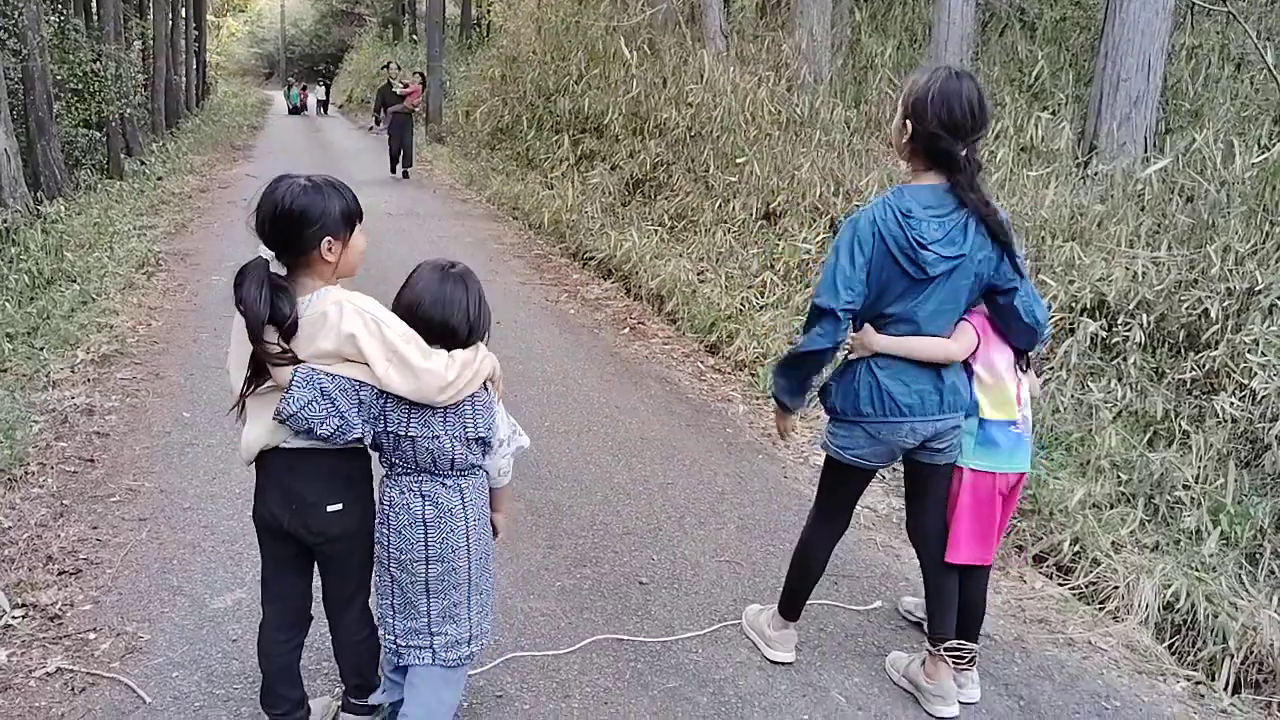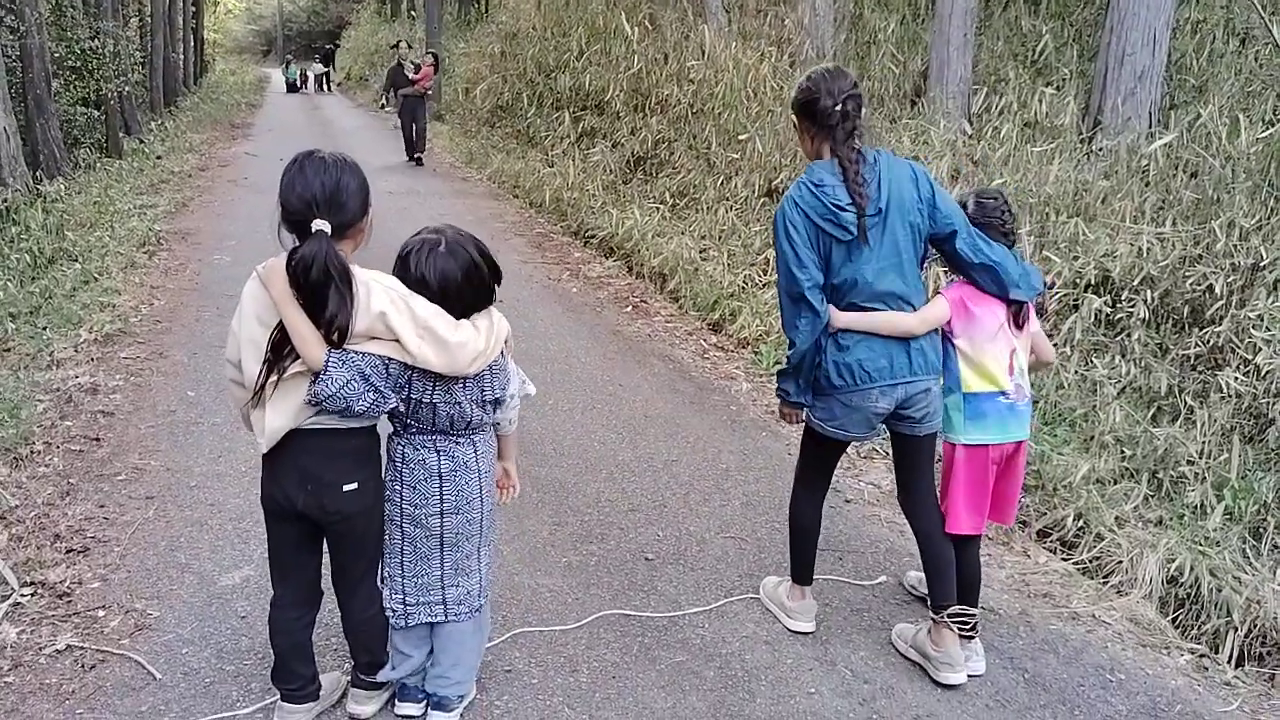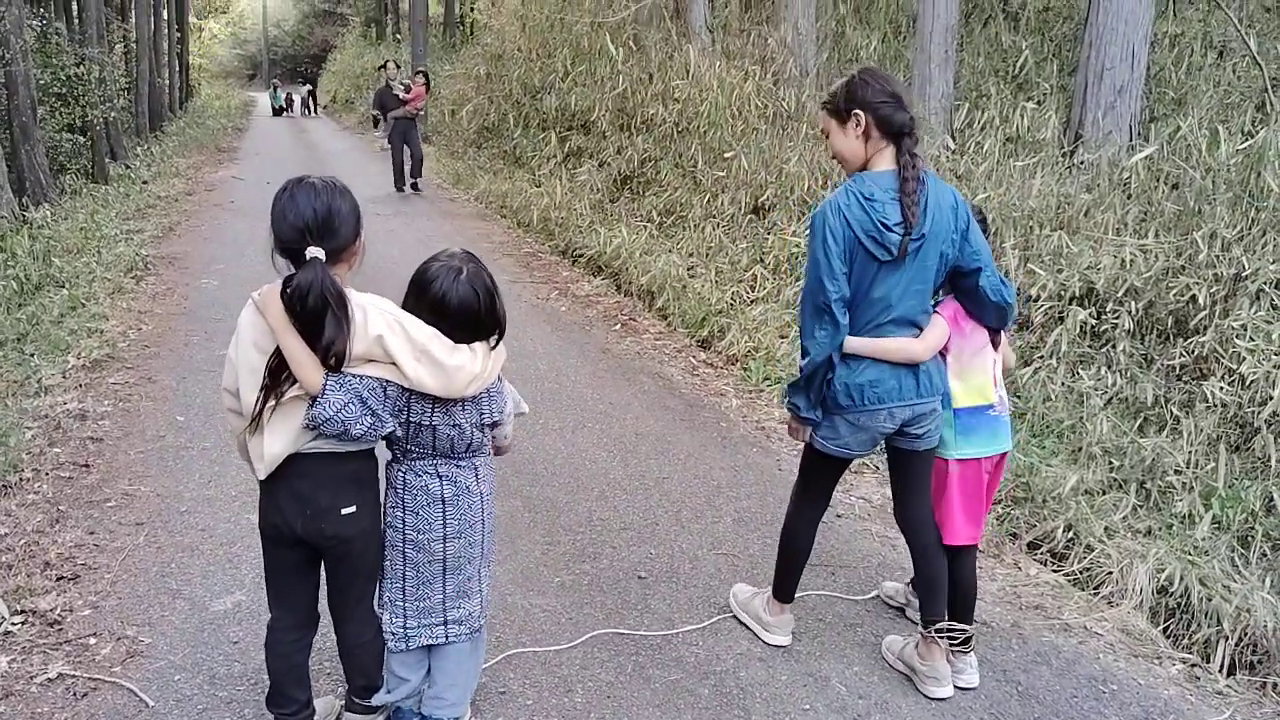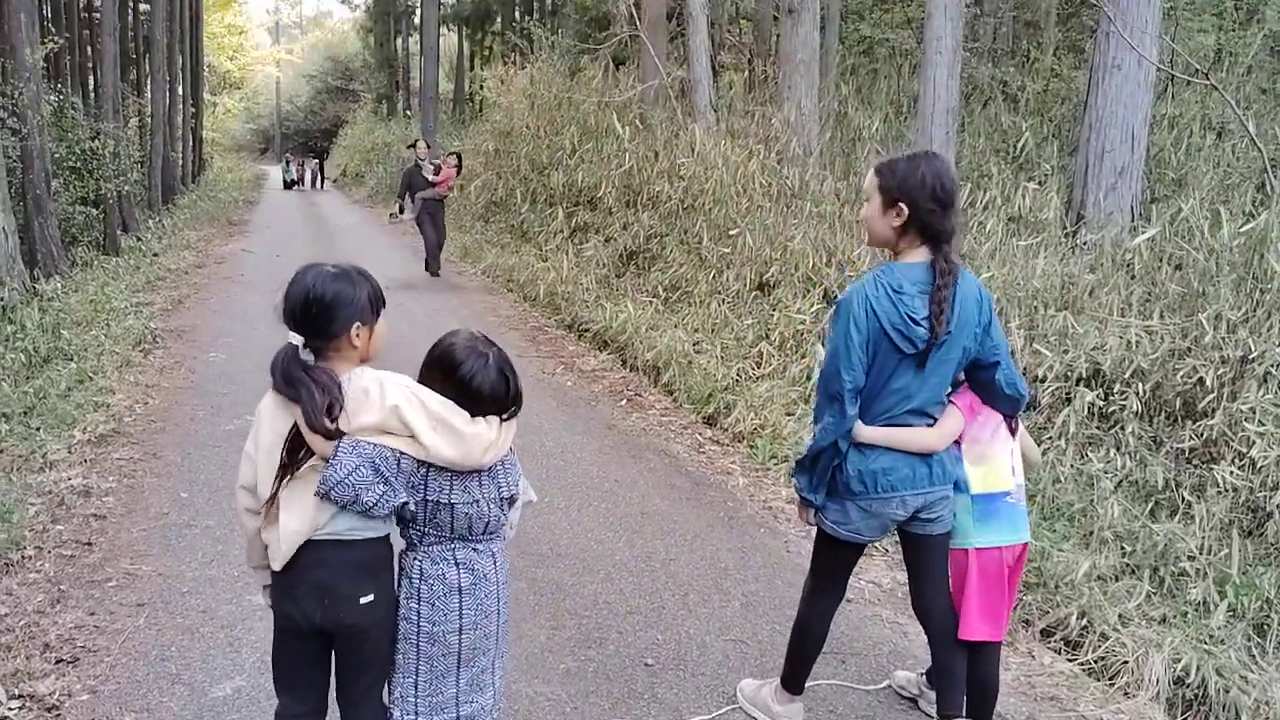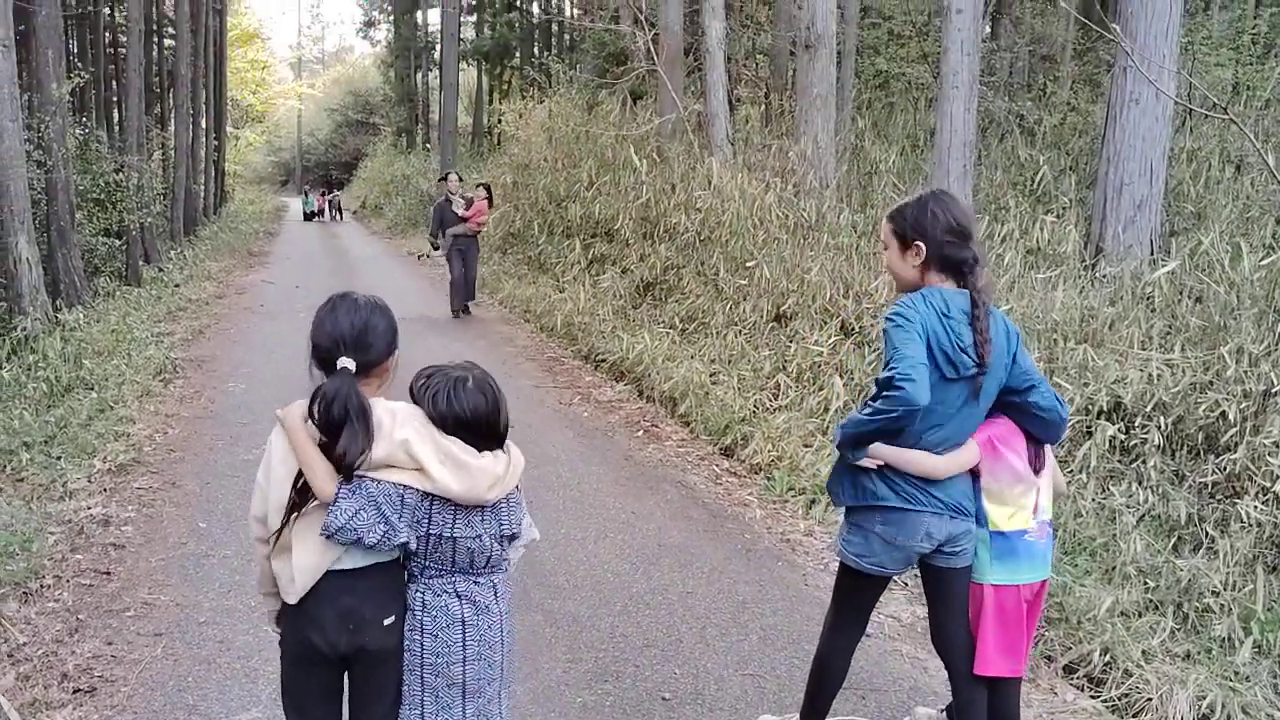
dt=1s
person 1, frame 1
left shoulder: (873, 222)
right shoulder: (985, 219)
left elbow: (830, 321)
right elbow: (1019, 310)
left wrist: (789, 389)
right wrist: (1024, 350)
left hip: (877, 403)
right hip: (944, 405)
left knee: (828, 518)
right knee: (931, 529)
left ankle: (782, 625)
person 1, frame 2
left shoulder: (799, 204)
right shoulder: (909, 177)
left elbow: (804, 307)
right elbow: (969, 248)
left wrist: (792, 386)
right wrist: (1028, 286)
left hip: (848, 374)
right hip: (919, 368)
left knee: (811, 481)
right knee: (921, 496)
left ankle: (799, 595)
right ankle: (945, 637)
person 1, frame 3
left shoulder: (838, 211)
right shoulder: (946, 202)
left elbow: (824, 320)
right elbow: (989, 292)
left wrist: (804, 401)
right wrist: (1001, 320)
left hip: (855, 392)
right hip: (921, 388)
left knee: (809, 500)
right knee: (917, 511)
left ankle: (777, 609)
right ankle: (933, 653)
person 1, frame 4
left shoulder: (864, 299)
right shoulder: (970, 293)
left elbow: (837, 406)
right elbow: (1004, 386)
left wrist: (811, 483)
left hip: (866, 479)
right hip: (934, 476)
left knee: (823, 590)
right knee: (935, 601)
person 1, frame 5
left shoulder: (911, 316)
right shoulder: (998, 326)
left elbow: (907, 401)
right elbow: (1049, 412)
left wrist: (851, 433)
left hip: (891, 508)
right hip: (956, 509)
left knee: (844, 625)
right knee: (956, 636)
person 2, frame 1
left shoulder: (256, 303)
right shoulder: (354, 317)
left elbow: (246, 382)
right elbow: (434, 378)
right wrist: (483, 360)
left hip: (273, 481)
right hip: (337, 485)
left knee: (281, 609)
right knee: (349, 606)
person 2, frame 2
left shoulder: (261, 287)
right shoulder: (376, 296)
left elbow: (239, 373)
right elbow: (458, 349)
right wrist: (494, 325)
left hip: (282, 464)
right hip: (348, 464)
left knee: (291, 588)
right knee: (358, 583)
person 2, frame 3
left shoulder: (257, 314)
right shoulder: (373, 320)
left elbow: (236, 402)
right elbow: (459, 372)
right wrist: (493, 351)
left hip: (280, 488)
right hip: (347, 488)
left knee: (288, 614)
right knee: (354, 609)
person 2, frame 4
left shoulder: (279, 400)
right shoulder: (389, 397)
left elbow: (251, 497)
right elbow: (474, 445)
left wrist: (267, 572)
right wrist: (502, 426)
left hip: (297, 573)
right hip: (364, 573)
person 2, frame 5
left shoulder: (290, 429)
right shoulder: (403, 428)
left elbow: (264, 526)
right elbow: (481, 482)
left wrist: (276, 601)
right wrist: (511, 459)
left hip: (309, 604)
right hip: (380, 600)
person 3, frame 1
left shoulder: (377, 388)
right shoulder: (478, 398)
left elbow: (295, 382)
right elbow: (499, 466)
right wrist: (499, 511)
left hip: (400, 522)
right hip: (461, 525)
left knee: (403, 616)
right knee: (449, 634)
person 3, frame 2
left shoulder: (397, 357)
right shoulder: (490, 355)
left elbow: (322, 362)
right elbow: (506, 417)
left wrist: (281, 292)
right wrist: (507, 461)
left hip: (410, 483)
right hip: (468, 484)
left knee: (408, 579)
right knee: (463, 583)
person 3, frame 3
left shoulder: (395, 383)
right shoulder: (489, 384)
left elbow: (320, 386)
left wrist: (277, 317)
left hip: (411, 508)
right hip: (468, 509)
left knee: (407, 603)
right knee: (461, 604)
person 3, frame 4
left shoulder: (411, 462)
right shoulder: (502, 460)
left elbow: (333, 452)
right elbow: (507, 522)
left hip: (427, 596)
right hip: (484, 596)
person 3, frame 5
left shoulder: (415, 495)
right shoulder: (506, 489)
left elbow: (331, 492)
right elbow: (514, 546)
left wrist: (294, 424)
left hip: (433, 625)
right hip: (488, 620)
person 4, frame 1
left shoulder: (976, 319)
left elbow: (953, 350)
right elbow: (1031, 387)
left wrist: (881, 343)
left hip: (982, 453)
right hip: (1014, 452)
left knee: (970, 557)
right knee: (972, 552)
left ankle: (963, 668)
person 4, frame 2
left shoulder: (958, 294)
right shoulder: (1018, 294)
left elbow: (914, 324)
right elbow: (1046, 355)
left wrist: (842, 319)
left hip: (974, 428)
right hip: (1013, 424)
left knee: (964, 529)
right knee: (967, 520)
left ankle: (966, 640)
person 4, frame 3
left shoulder: (951, 310)
left elbow: (919, 350)
right elbow: (1007, 360)
left wrist: (845, 342)
left hip: (963, 440)
right hip: (992, 433)
left knee: (959, 540)
right knee: (943, 523)
left ankle: (960, 655)
right ankle: (922, 594)
person 4, frame 4
left shoulder: (967, 399)
left elbow: (935, 440)
right elbow: (1033, 457)
left wrist: (865, 432)
left hip: (982, 531)
right hip: (1011, 526)
left knee: (981, 632)
right knee: (967, 616)
right ankle: (936, 685)
person 4, frame 5
left shoulder: (991, 433)
left elbow: (940, 467)
right elbow: (1059, 486)
left wrist: (876, 450)
left hip: (1001, 565)
right hip: (1033, 559)
left knee: (1000, 664)
right knee: (992, 653)
